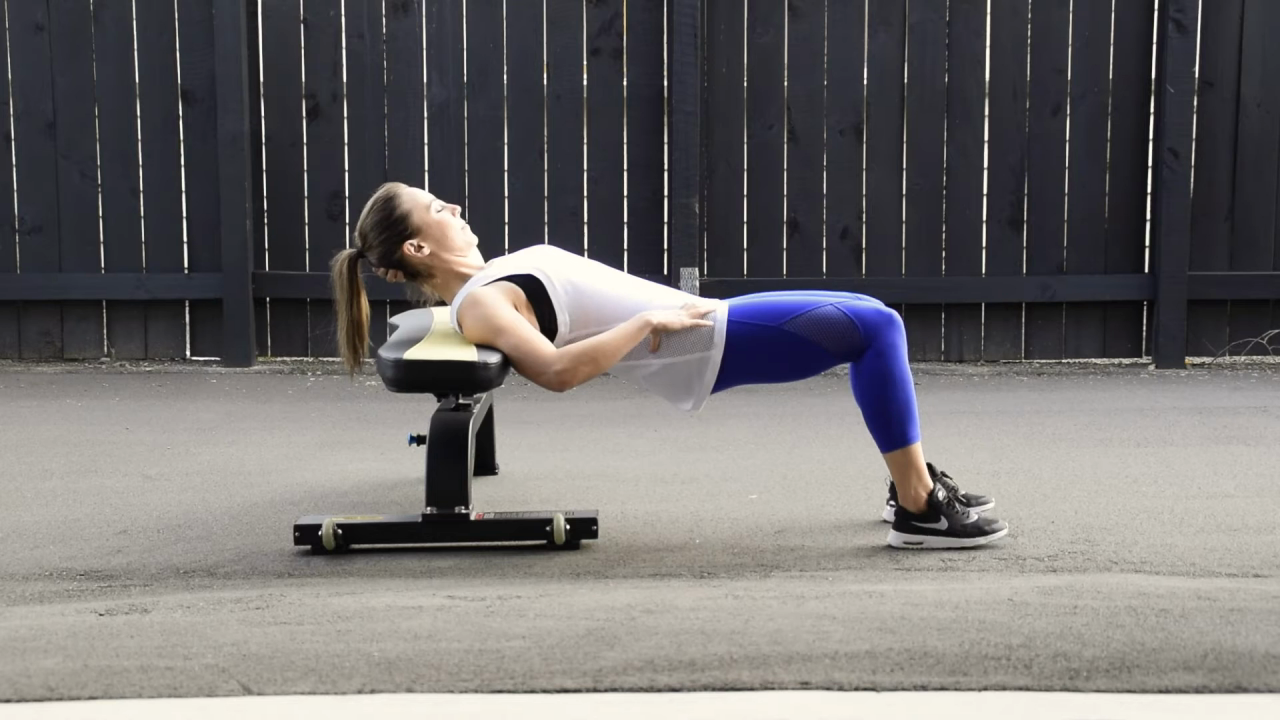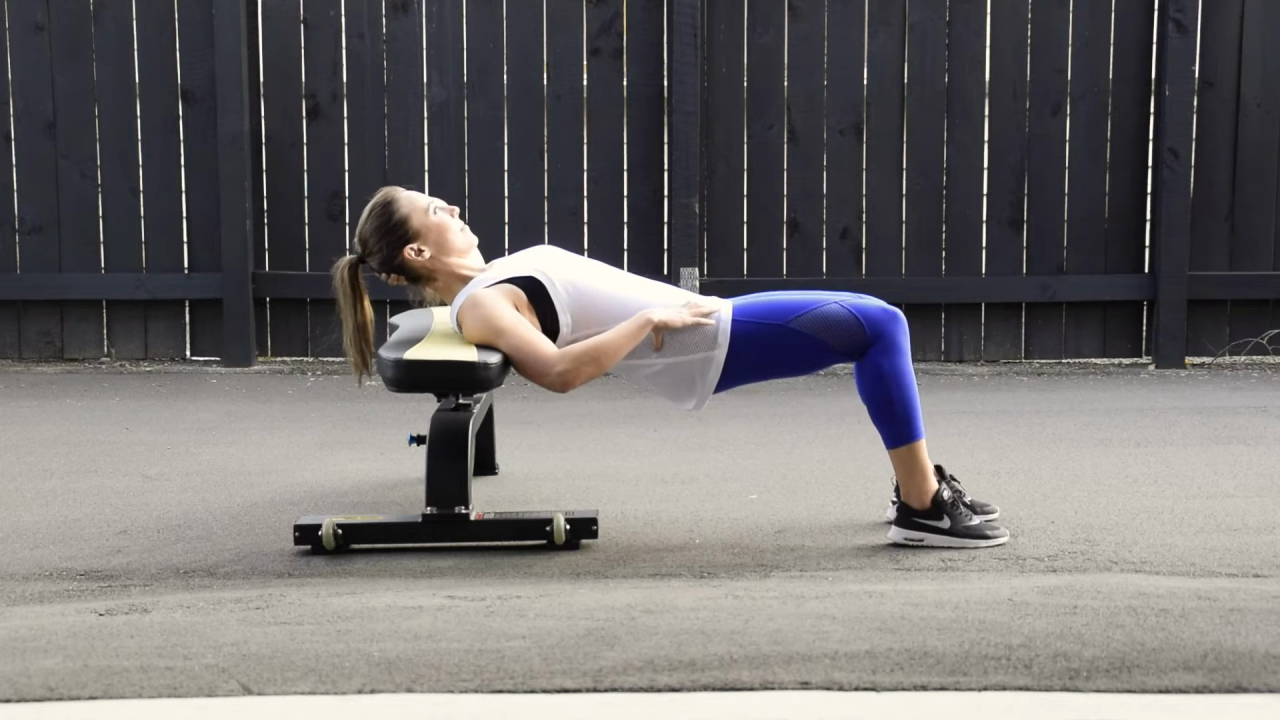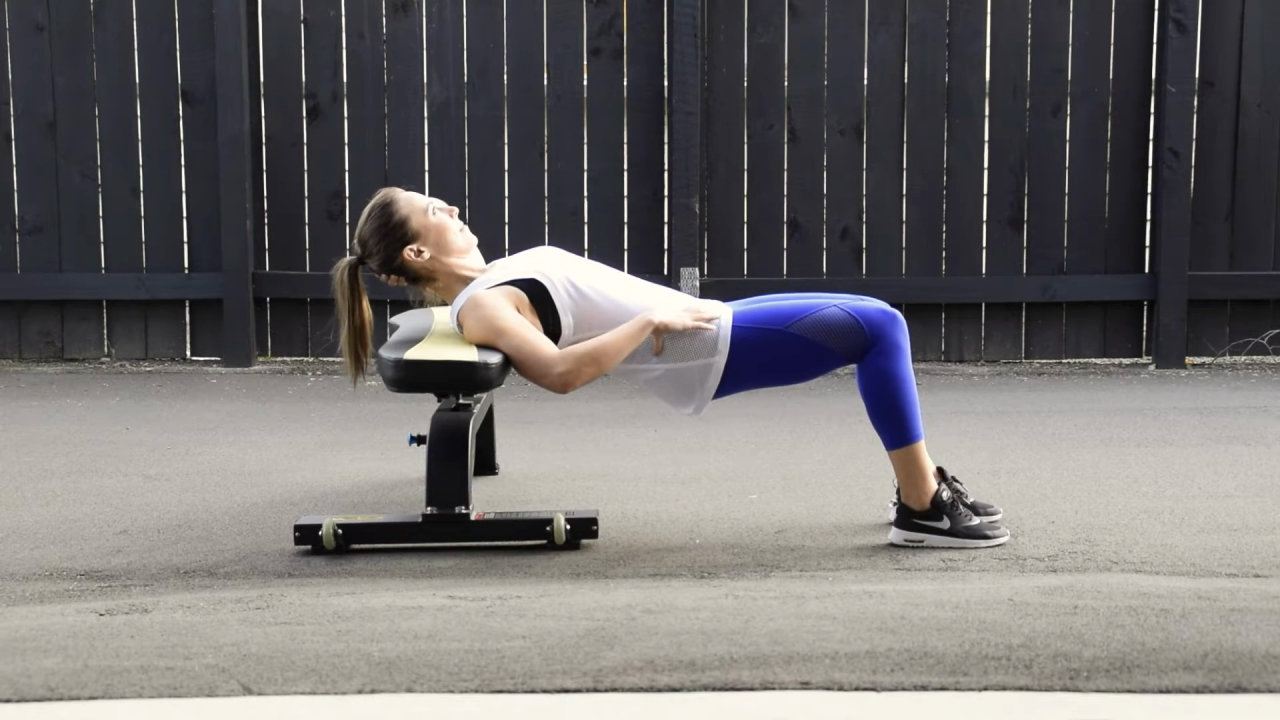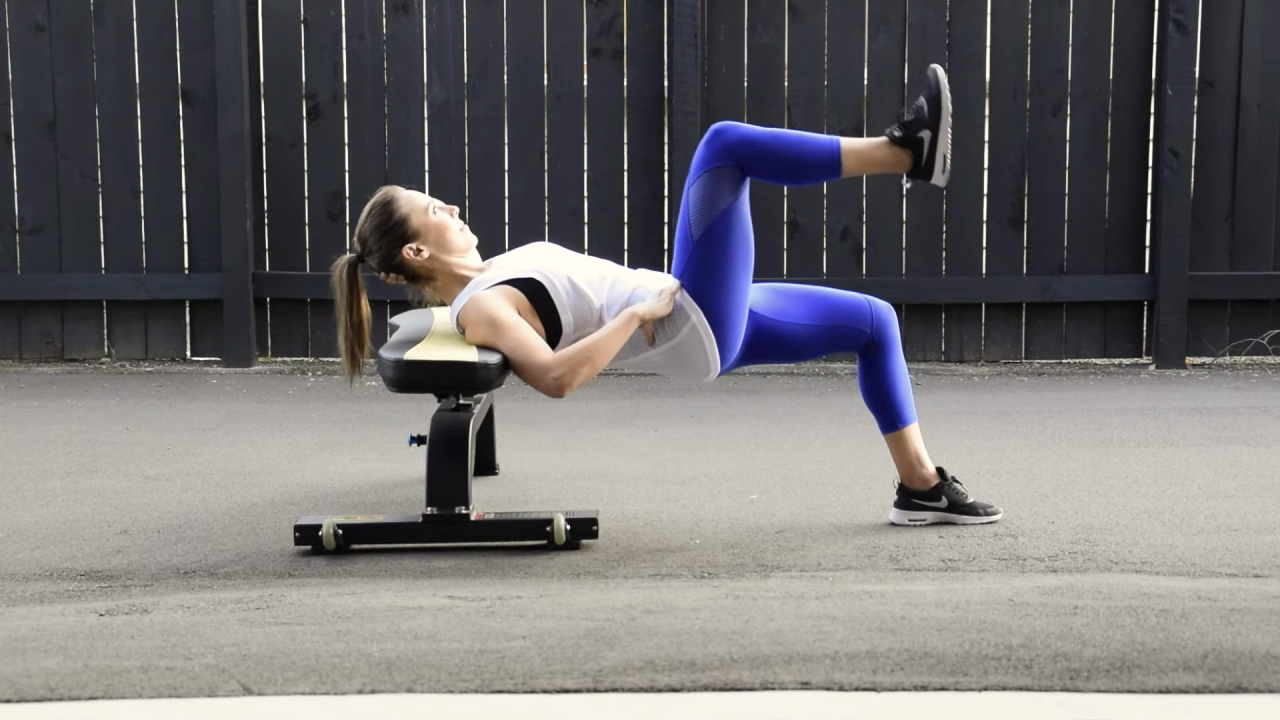
dt=1s
person 1, frame 1
left shoulder: (486, 282)
right shoulder: (477, 305)
right elbow: (559, 370)
left wrist: (667, 309)
right wrist: (652, 321)
left hip: (702, 328)
right hip: (703, 347)
left knee: (873, 320)
right knee: (874, 327)
left ankle: (912, 481)
right ankle: (918, 508)
person 1, frame 2
left shoulder: (484, 283)
right shoulder: (478, 306)
right elbow: (560, 371)
left wrist: (665, 307)
right wrist: (650, 319)
left hip: (705, 327)
right hip: (706, 347)
left knee: (877, 320)
right knee: (878, 326)
left ankle: (918, 482)
right ankle: (922, 505)
person 1, frame 3
left shoulder: (487, 283)
right shoulder: (480, 306)
right elbow: (561, 371)
left wrist: (671, 309)
right wrist: (652, 321)
left hip: (703, 332)
right hip: (703, 353)
left knee: (878, 322)
right knee: (879, 328)
left ankle: (920, 482)
right ankle: (922, 508)
person 1, frame 4
left shoulder: (487, 282)
right shoulder: (479, 310)
right elbow: (558, 376)
right wrist: (639, 312)
left hip: (702, 321)
right hip: (693, 327)
left knee: (873, 321)
right knee: (723, 142)
left ankle: (920, 488)
right ankle: (909, 152)
